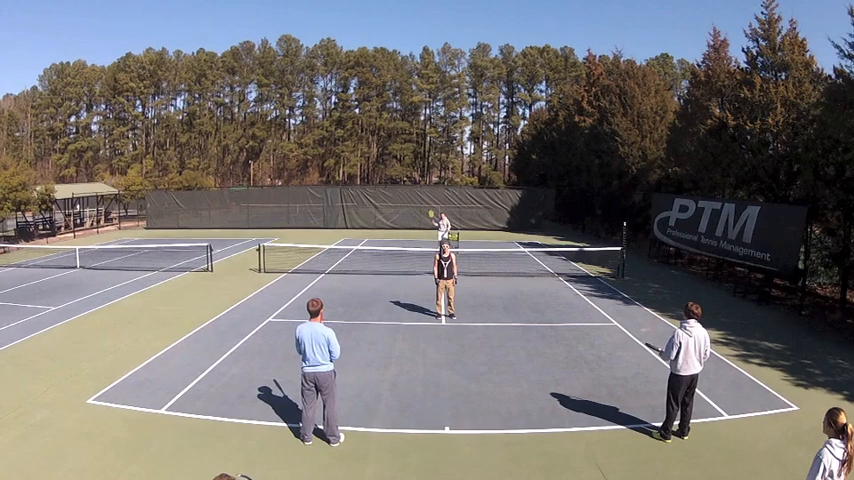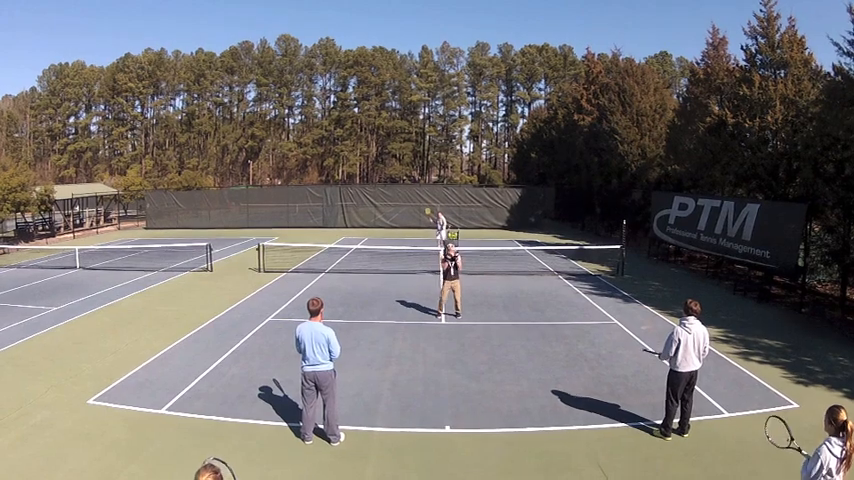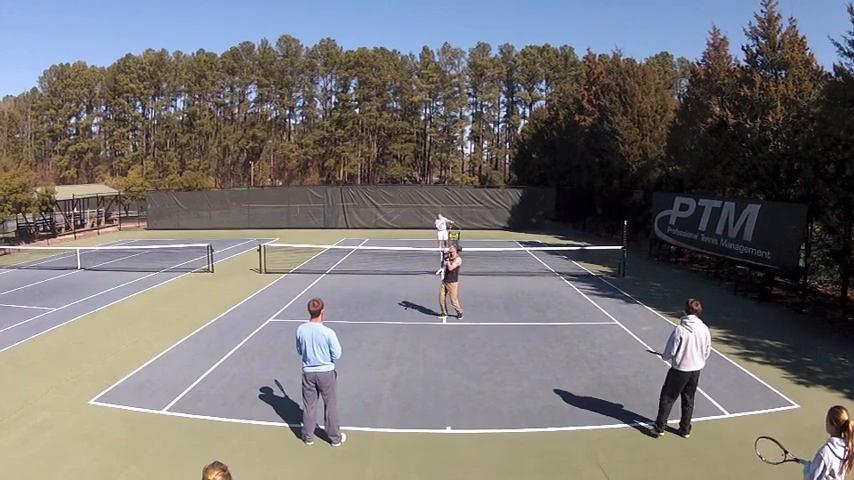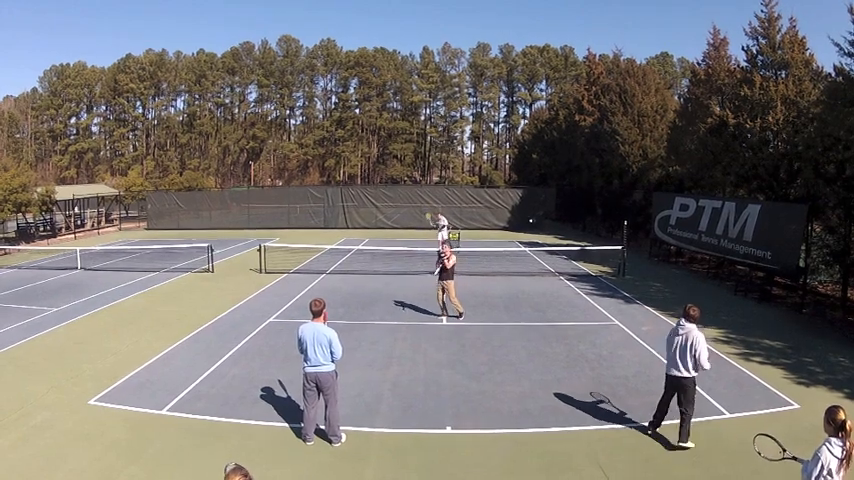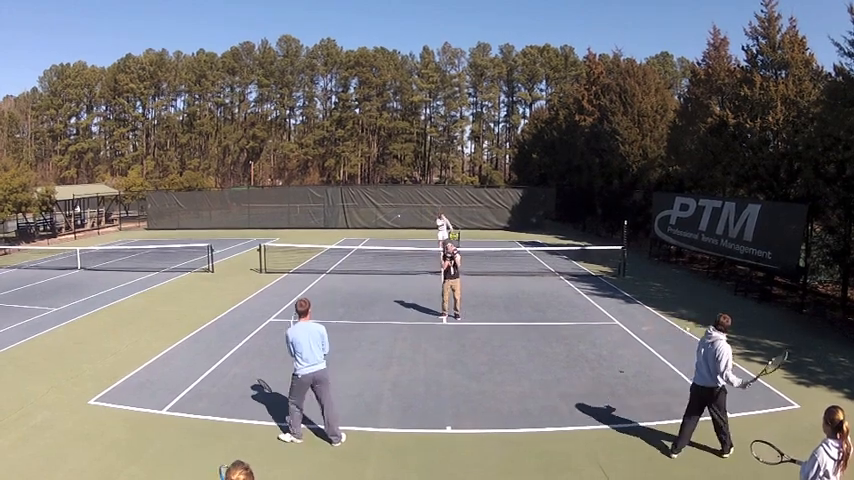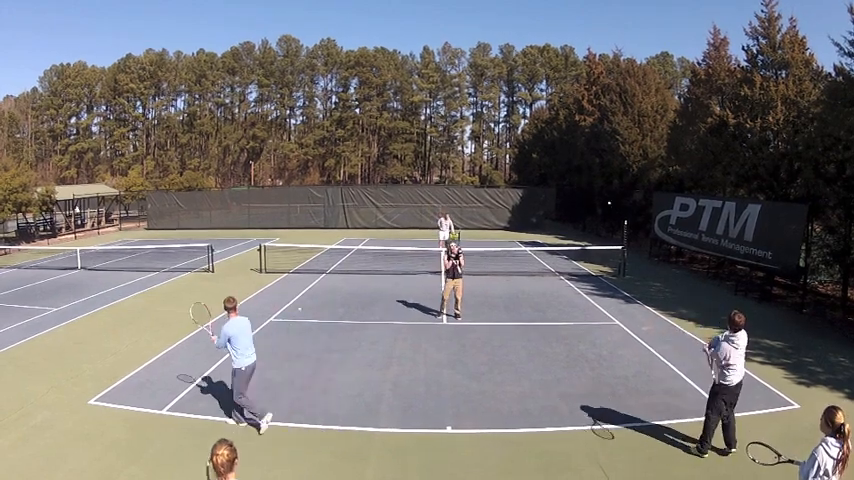
dt=0.7s
person 1, frame 1
left shoulder: (300, 329)
right shoulder: (327, 332)
left elbow: (299, 351)
right elbow: (336, 355)
left hip: (307, 372)
right hip: (325, 372)
left knee: (308, 405)
right knee: (329, 406)
left ankle: (306, 436)
right ankle: (334, 438)
person 1, frame 2
left shoulder: (300, 329)
right shoulder: (327, 331)
left elbow: (299, 350)
right elbow: (335, 354)
left hip: (307, 371)
right hip: (325, 372)
left knee: (308, 405)
right knee: (330, 405)
left ankle: (307, 435)
right ankle: (334, 437)
person 1, frame 3
left shoulder: (300, 330)
right shoulder: (328, 332)
left elbow: (299, 351)
right elbow: (337, 355)
left hip: (308, 372)
right hip: (326, 372)
left knee: (309, 405)
right knee: (331, 406)
left ankle: (308, 436)
right ankle: (335, 437)
person 1, frame 4
left shoulder: (302, 329)
right shoulder: (329, 332)
left elbow: (301, 350)
right elbow: (337, 356)
left hip: (309, 372)
right hip: (327, 373)
left knee: (309, 406)
right knee: (331, 406)
left ankle: (308, 436)
right ankle: (335, 438)
person 1, frame 5
left shoulder: (291, 332)
right shoulder: (320, 328)
left elbow: (292, 353)
right elbow: (325, 350)
left hip: (301, 374)
right hip: (320, 371)
left knee: (295, 405)
right knee: (327, 405)
left ankle: (295, 434)
right ankle: (335, 437)
person 1, frame 6
left shoulder: (226, 328)
right shoulder: (246, 321)
left elbow: (219, 346)
left wrist: (215, 340)
right wrist: (220, 340)
left hip: (241, 366)
right hip: (252, 362)
left knee: (239, 397)
right knee: (238, 392)
left ankle: (262, 417)
right ankle: (238, 418)
person 2, frame 1
left shoulder: (679, 333)
right shoulder: (703, 333)
left elbow: (669, 355)
right elbow: (706, 355)
left wrist: (661, 353)
left hip: (679, 374)
right hip: (695, 374)
left knee: (673, 404)
right knee: (688, 403)
left ankle: (665, 433)
right ankle: (684, 431)
person 2, frame 2
left shoulder: (678, 330)
right shoulder: (703, 330)
left elbow: (669, 352)
right elbow: (705, 352)
left wrist: (661, 356)
left hip: (679, 371)
right hip: (694, 370)
left knee: (672, 401)
right knee: (687, 400)
left ankle: (666, 431)
right ankle: (684, 429)
person 2, frame 3
left shoulder: (680, 329)
right shoulder: (704, 329)
left elbow: (670, 351)
right elbow: (707, 352)
left wrist: (664, 356)
left hip: (679, 370)
right hip: (696, 370)
left knee: (667, 397)
right knee: (688, 401)
left ankle: (660, 427)
right ankle: (685, 429)
person 2, frame 4
left shoulder: (673, 331)
right shoulder: (697, 336)
right elbow: (702, 362)
right wrist: (707, 366)
left hip: (671, 374)
right hip: (687, 378)
left knee: (664, 401)
right knee: (686, 409)
left ankle: (653, 426)
right ankle: (683, 440)
person 2, frame 5
left shoulder: (704, 339)
right shoulder: (724, 347)
right elbow: (725, 374)
right wrist: (741, 383)
left hip: (698, 385)
right hip: (715, 389)
left knee: (690, 418)
right knee: (720, 420)
left ankle: (676, 449)
right ankle: (726, 448)
person 2, frame 6
left shoulder: (724, 347)
right shoulder: (743, 336)
left elbow: (714, 363)
right elbow: (723, 336)
left wrist: (711, 352)
right wrist: (710, 344)
left hip: (724, 384)
right hip: (737, 382)
left knee: (712, 416)
right knee: (728, 413)
left ankle: (703, 448)
right ankle: (731, 445)
